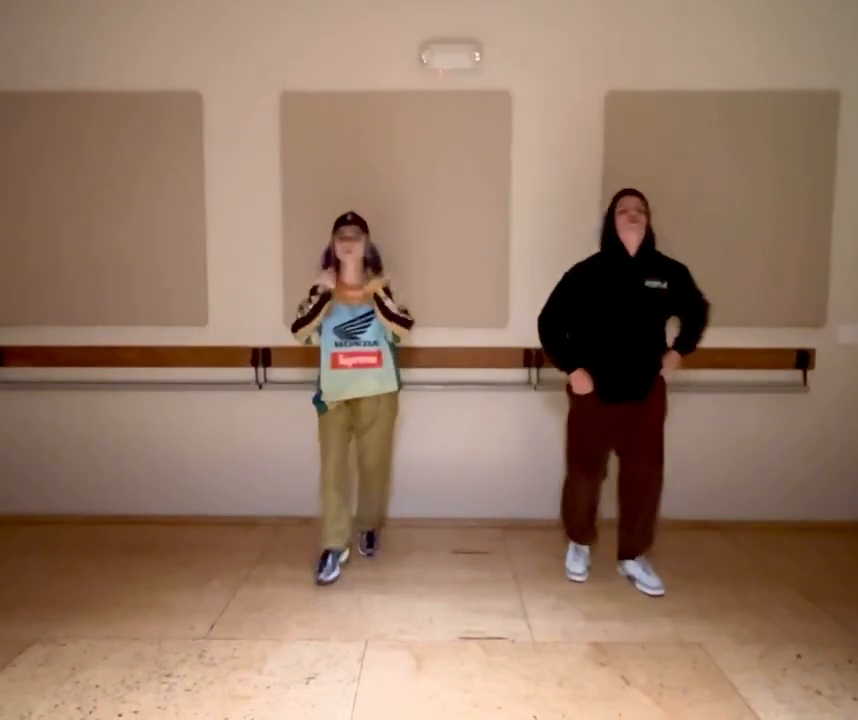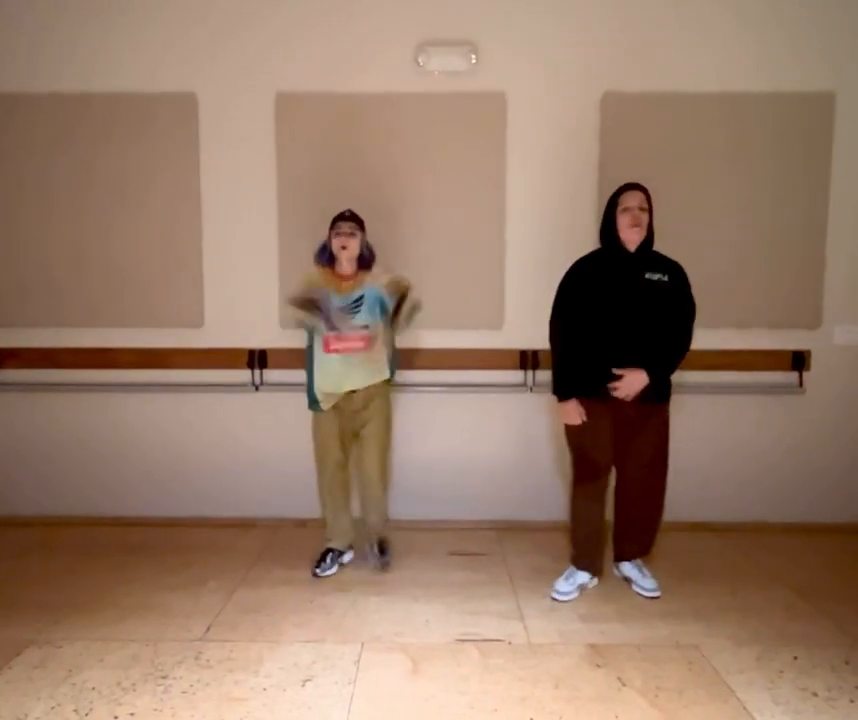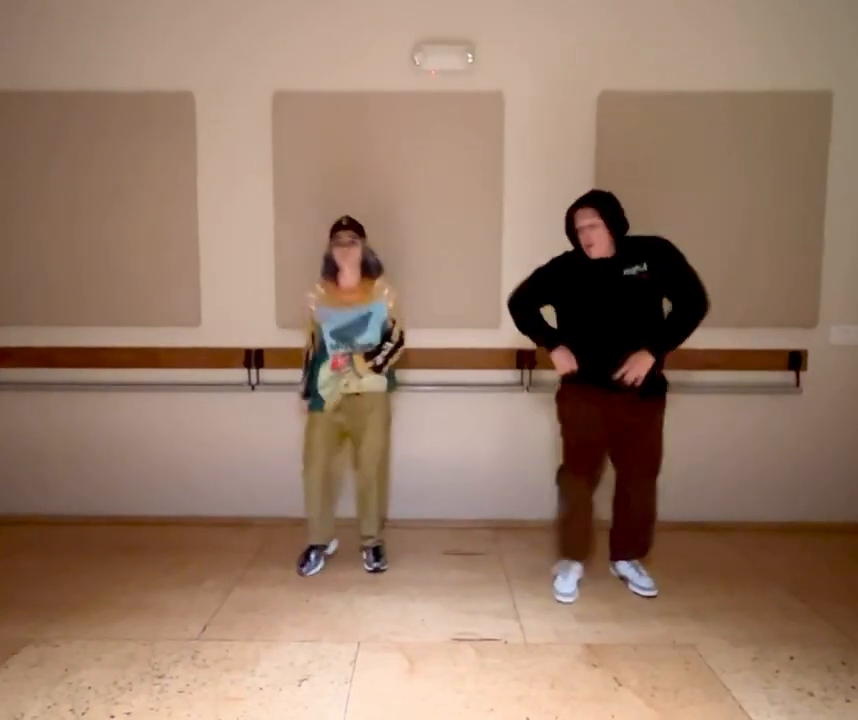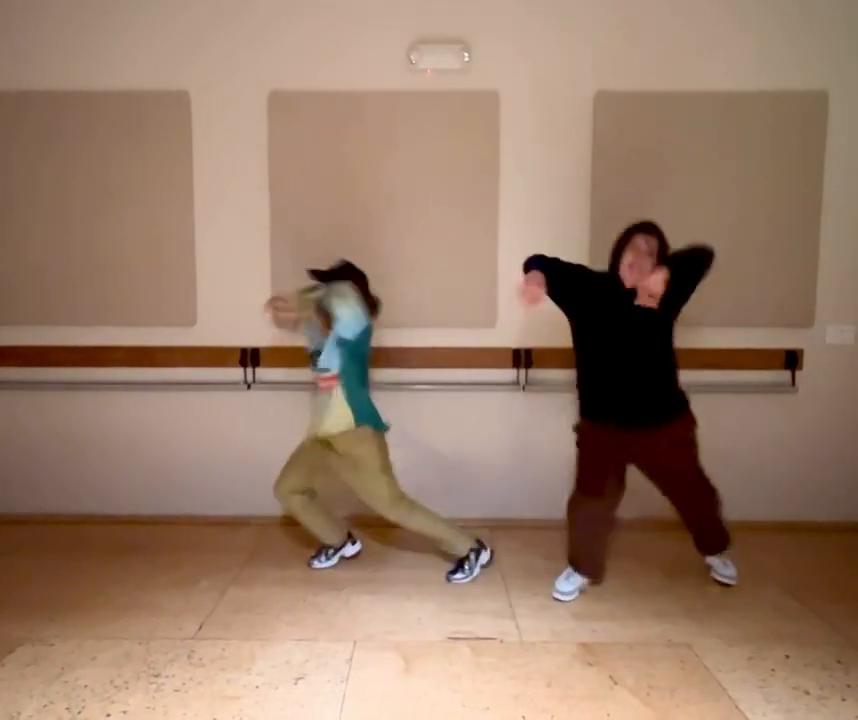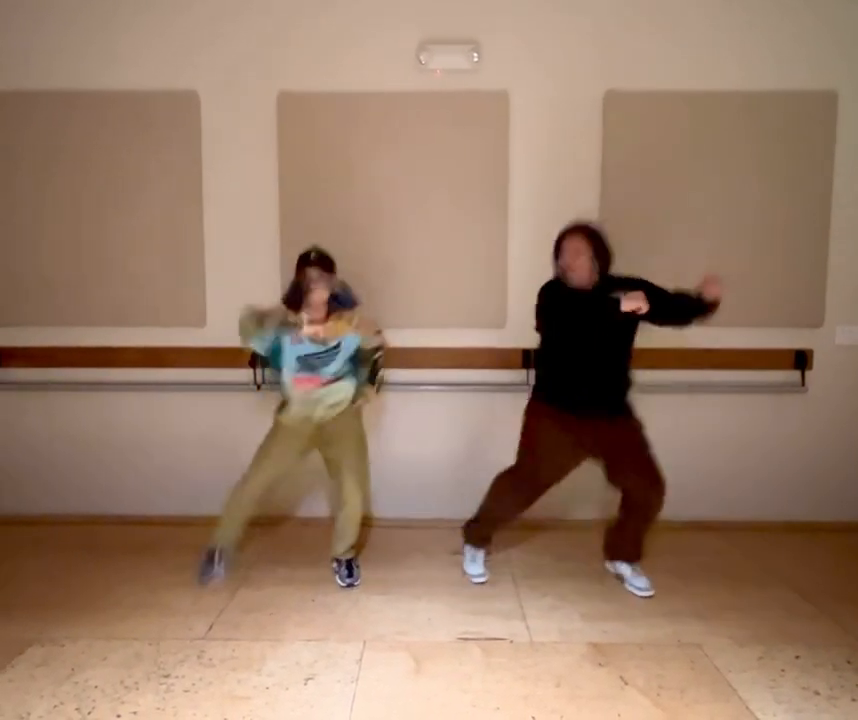
dt=0.5s
person 1, frame 1
left shoulder: (669, 272)
right shoulder: (587, 274)
left elbow: (697, 312)
right elbow: (549, 323)
left wrist: (679, 349)
right wrist: (571, 367)
left hip: (646, 392)
right hip: (593, 392)
left knee: (644, 475)
right knee: (584, 470)
left ankle: (634, 556)
right ankle: (580, 543)
person 1, frame 2
left shoulder: (669, 273)
right shoulder: (586, 270)
left elbow: (680, 334)
right elbow: (563, 335)
left wrist: (649, 373)
right wrist: (565, 394)
left hip: (648, 395)
right hip: (591, 396)
left knee: (645, 481)
right knee: (589, 478)
left ankle: (631, 558)
right ankle: (584, 567)
person 1, frame 3
left shoulder: (656, 255)
right shoulder: (565, 270)
left elbow: (693, 303)
right elbow: (520, 303)
left wrist: (653, 351)
right wrist: (553, 346)
left hip: (642, 391)
right hip: (584, 389)
left knee: (639, 477)
right knee: (579, 473)
left ankle: (628, 557)
right ankle: (570, 560)
person 1, frame 4
left shoulder: (663, 291)
right shoulder: (586, 286)
left elbow: (701, 257)
right elbow: (541, 263)
left wrist: (665, 275)
right wrist: (536, 275)
left hip: (664, 423)
right hip: (603, 424)
left knee: (694, 491)
right knee: (592, 496)
left ankle: (716, 550)
right ankle: (581, 569)
person 1, frame 5
left shoulder: (628, 290)
right shoulder: (555, 295)
left elbow: (676, 309)
right elbow: (553, 326)
left wrist: (706, 299)
right wrist: (619, 307)
left hip: (612, 415)
right hip: (555, 414)
left knee: (648, 488)
right knee: (525, 482)
left ankle: (623, 558)
right ankle: (475, 543)
person 2, frame 1
left shoulder: (381, 287)
right shoulder: (323, 287)
left elbow: (404, 328)
right elbow: (300, 332)
left wrist: (381, 298)
right wrist: (320, 295)
left hip: (378, 393)
right hip: (334, 394)
left knee: (374, 466)
right knee: (333, 467)
left ankle: (368, 527)
right ankle: (334, 544)
person 2, frame 2
left shoulder: (376, 280)
right shoulder: (318, 279)
left elbow: (404, 300)
right elbow: (302, 301)
left wrist: (387, 325)
right wrist: (332, 317)
left hip: (371, 389)
right hip: (328, 391)
left knee: (374, 464)
right knee: (330, 467)
left ankle: (378, 537)
right ankle: (338, 544)
person 2, frame 3
left shoulder: (381, 291)
right shoulder: (320, 295)
left elbow: (396, 340)
right elbow: (313, 346)
left wrist: (362, 364)
right wrist: (306, 390)
left hip: (371, 394)
right hip: (327, 395)
left knee: (372, 469)
right knee: (316, 467)
left ankle: (372, 542)
right ankle: (320, 540)
person 2, frame 4
left shoulder: (353, 321)
right shoulder: (323, 322)
left elbow: (343, 291)
left wrist: (306, 302)
right wrist: (288, 310)
left hip: (356, 434)
right hip: (323, 434)
left knee: (390, 502)
right knee: (287, 489)
left ankle: (470, 550)
right ankle: (339, 541)
person 2, frame 5
left shoulder: (350, 322)
right shoulder: (281, 322)
left elbow: (376, 341)
right elbow: (249, 329)
left wrist: (370, 380)
right wrist: (275, 323)
left hip: (340, 414)
right hip: (296, 418)
left knee: (353, 487)
right knee: (254, 483)
left ankle: (344, 556)
right ankle: (220, 546)
